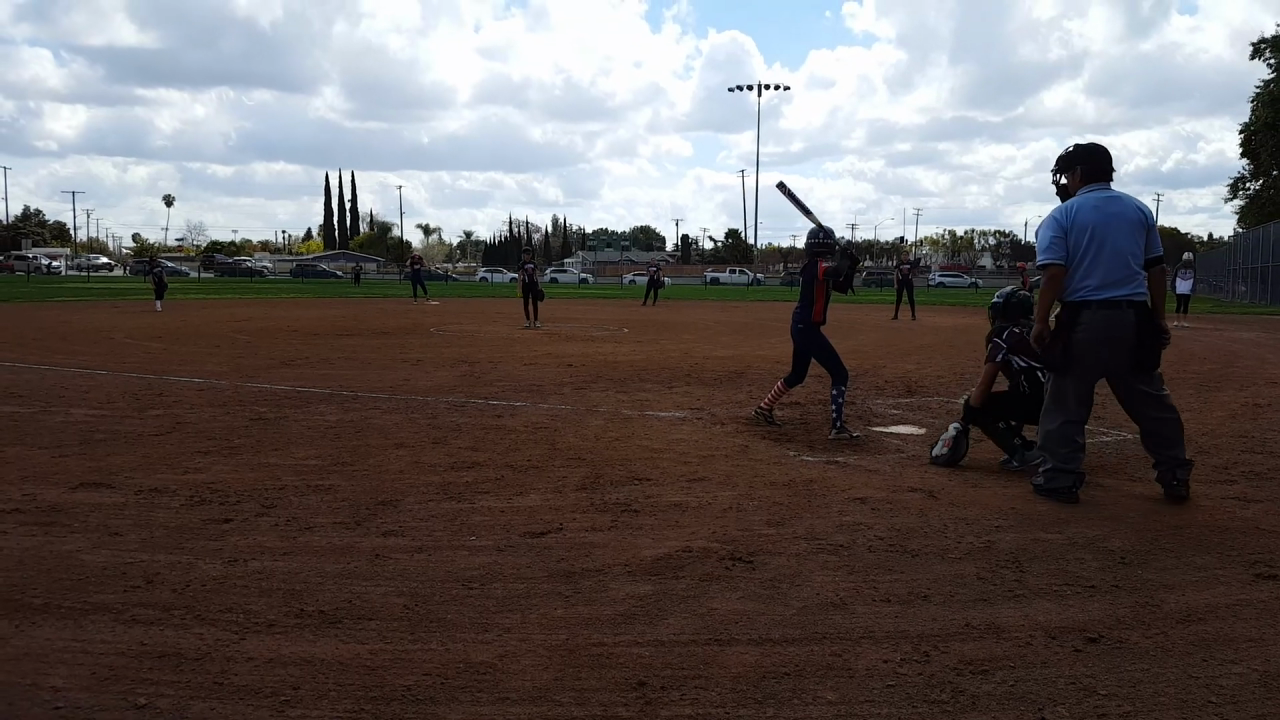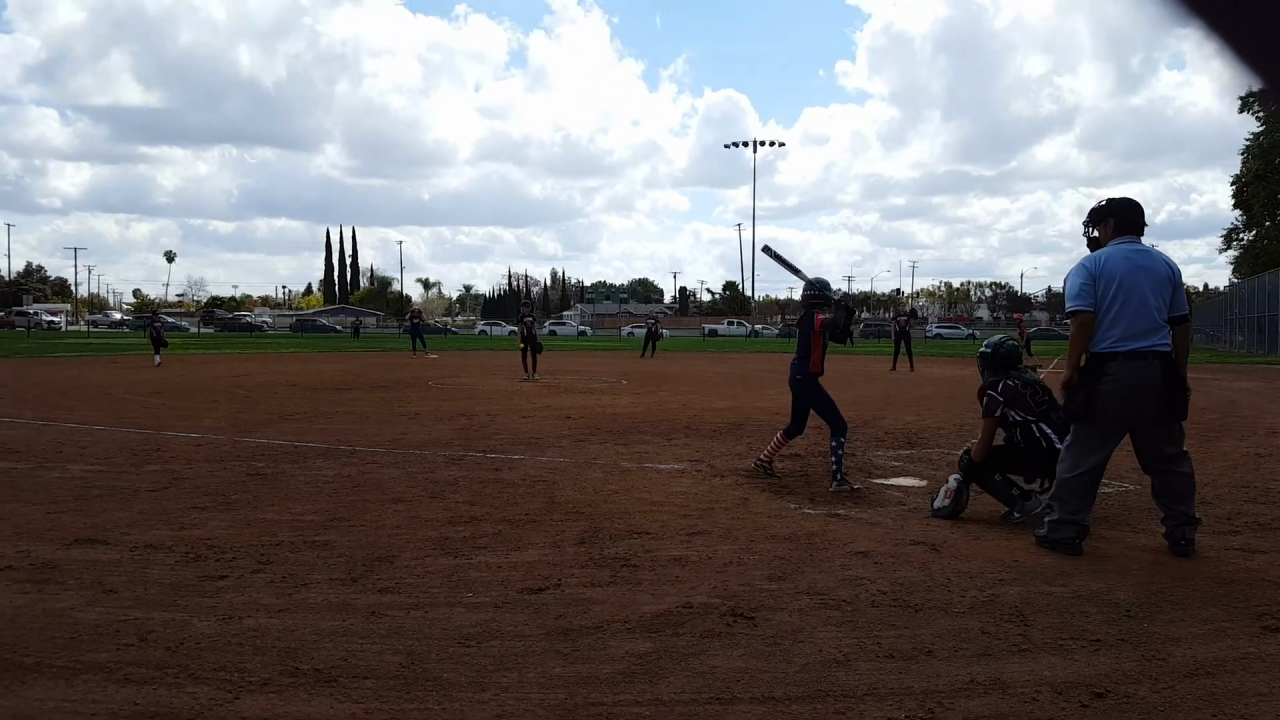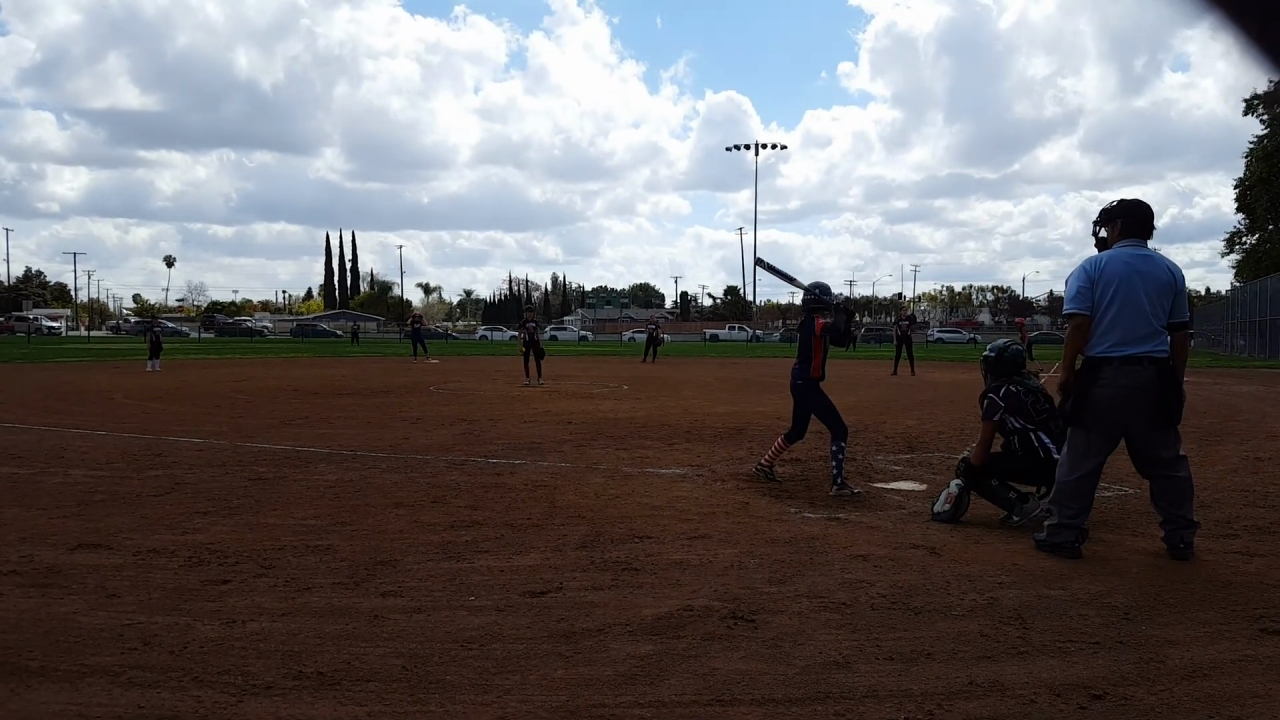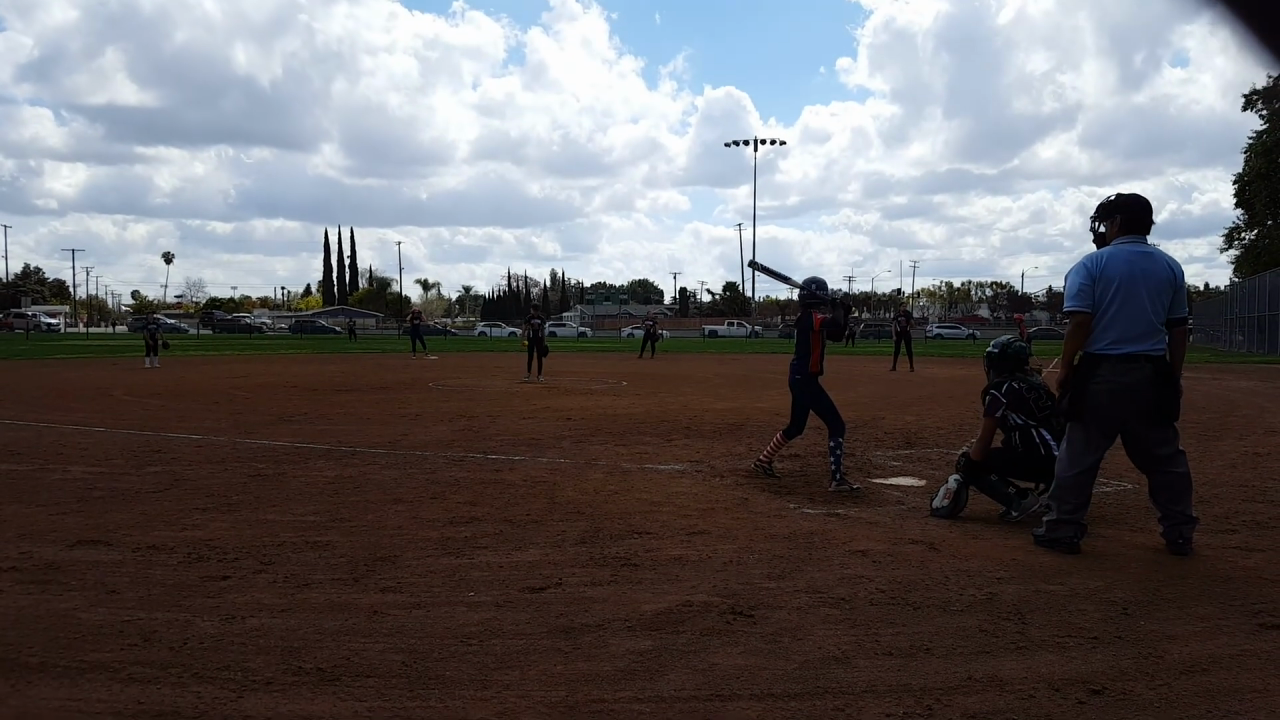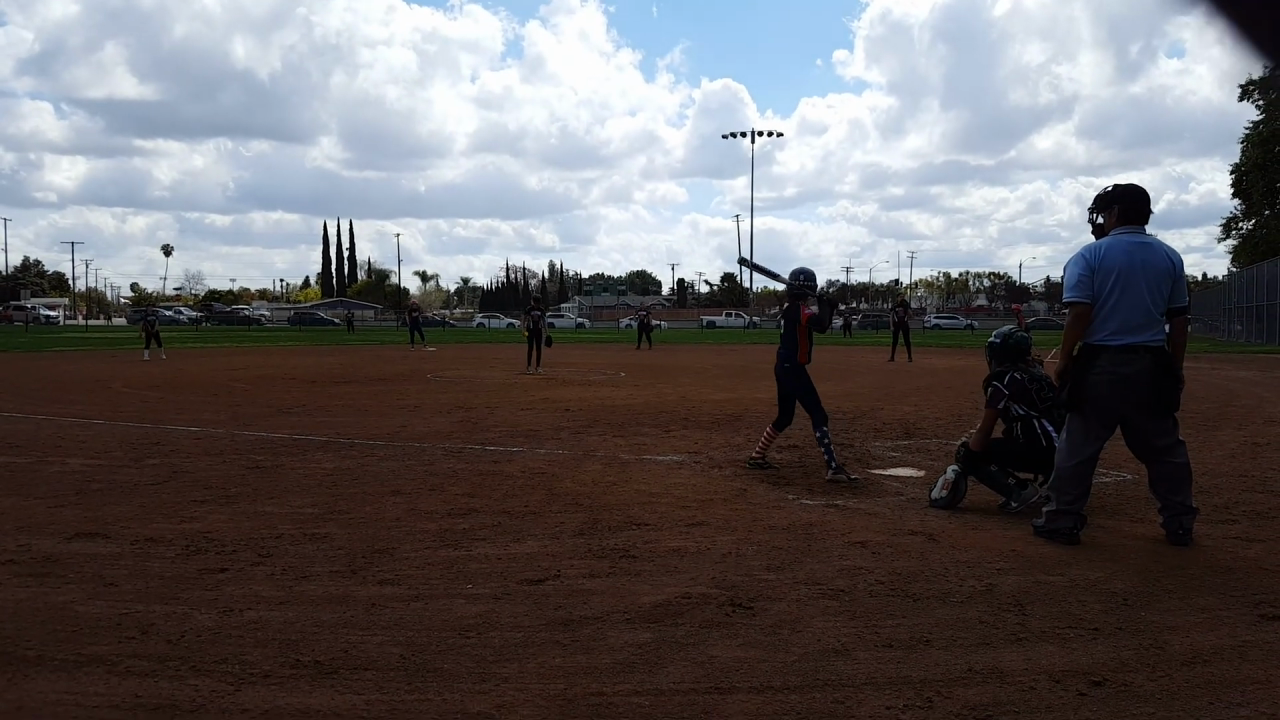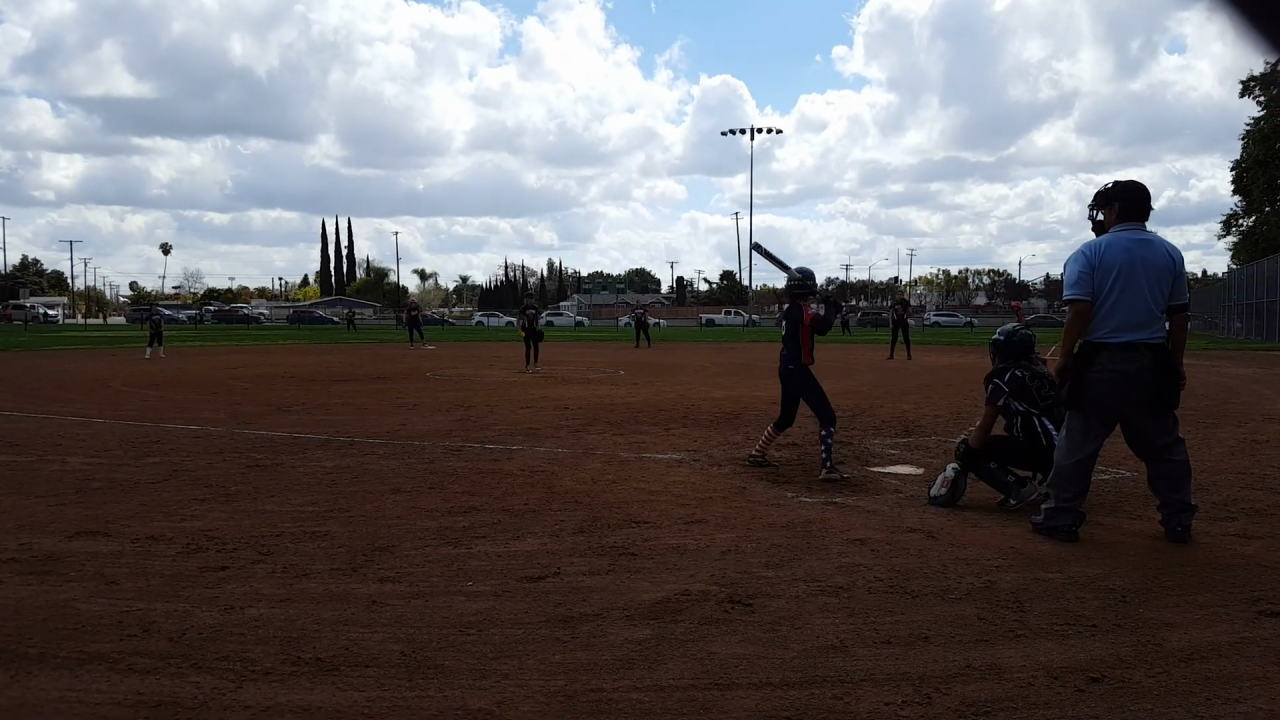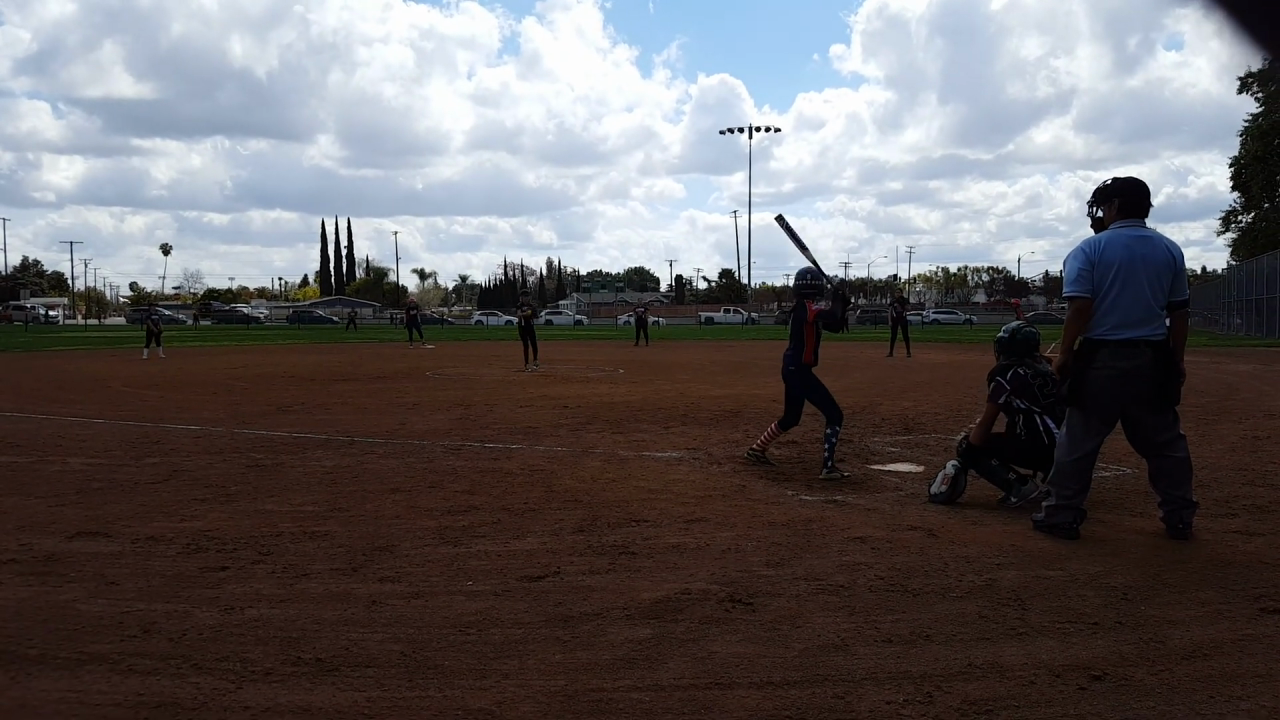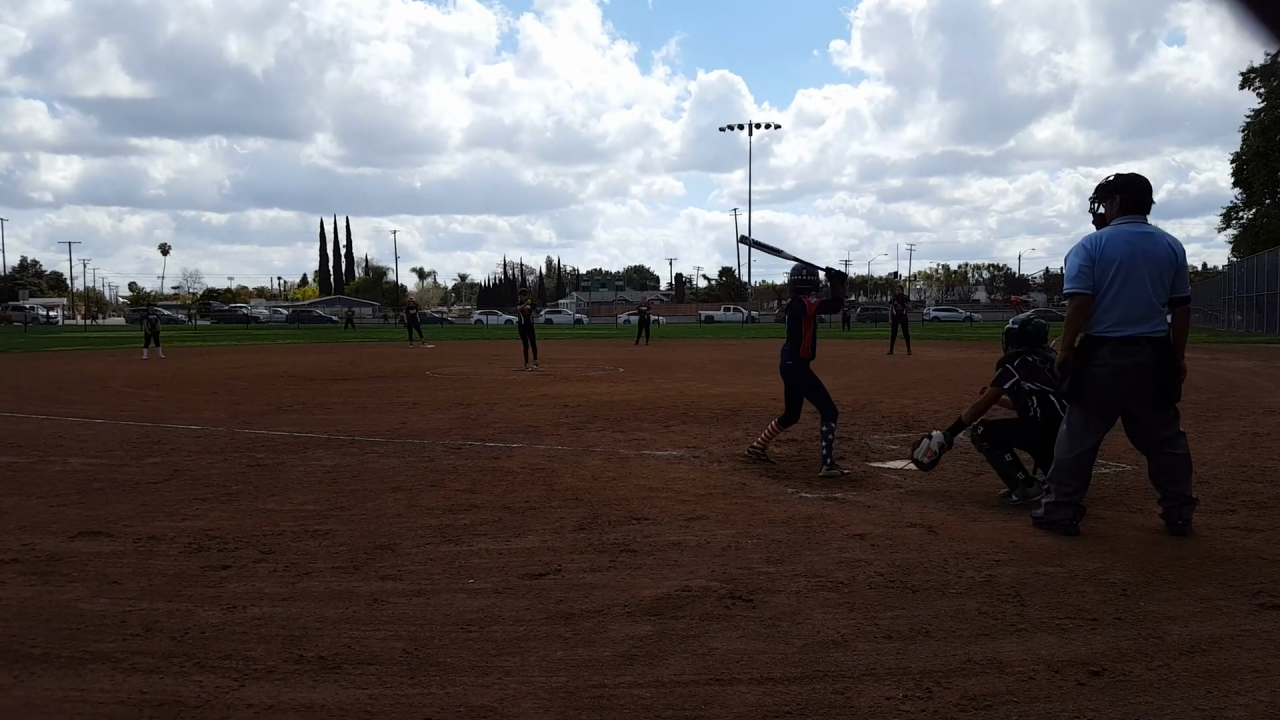
dt=0.4s
person 1, frame 1
left shoulder: (1062, 215)
right shoulder: (1140, 210)
left elbow: (1053, 274)
right elbow: (1156, 270)
left wrist: (1041, 321)
right wrist: (1159, 319)
left hip: (1083, 320)
right hip: (1133, 319)
left knee: (1065, 404)
right knee: (1150, 401)
left ankle: (1060, 478)
right ankle: (1176, 475)
person 1, frame 2
left shoulder: (1091, 264)
right shoulder: (1167, 265)
left elbow: (1083, 321)
right elbow: (1180, 326)
left wrist: (1072, 369)
right wrist: (1181, 375)
left hip: (1108, 372)
right hip: (1158, 372)
left knee: (1084, 455)
right knee: (1169, 456)
left ankle: (1064, 530)
right ankle: (1183, 533)
person 1, frame 3
left shoulder: (1092, 267)
right shoulder: (1171, 271)
left elbow: (1080, 324)
right elbow: (1180, 333)
left wrist: (1067, 370)
right wrist: (1176, 381)
left hip: (1103, 376)
right hip: (1154, 377)
left knee: (1081, 459)
right knee: (1166, 460)
left ankle: (1064, 534)
right ankle: (1181, 537)
person 1, frame 4
left shoulder: (1093, 263)
right shoulder: (1171, 267)
left elbow: (1080, 322)
right elbow: (1178, 329)
left wrist: (1065, 368)
right wrist: (1173, 376)
left hip: (1101, 374)
right hip: (1151, 375)
left knee: (1079, 454)
right knee: (1164, 456)
left ankle: (1063, 529)
right ankle: (1180, 533)
person 1, frame 5
left shoulder: (1091, 254)
right shoulder: (1170, 257)
left elbow: (1079, 313)
right elbow: (1179, 319)
left wrist: (1064, 359)
right wrist: (1176, 366)
left hip: (1100, 365)
right hip: (1151, 366)
left knee: (1078, 444)
right knee: (1164, 447)
left ankle: (1063, 520)
right ankle: (1180, 524)
person 1, frame 6
left shoulder: (1091, 251)
right shoulder: (1171, 254)
left elbow: (1079, 311)
right elbow: (1178, 315)
left wrist: (1065, 357)
right wrist: (1176, 364)
left hip: (1100, 362)
right hip: (1152, 363)
left knee: (1078, 442)
right knee: (1164, 444)
left ankle: (1062, 518)
right ankle: (1178, 521)
person 1, frame 7
left shoulder: (1090, 248)
right shoulder: (1170, 250)
left elbow: (1079, 308)
right elbow: (1179, 312)
left wrist: (1065, 354)
right wrist: (1177, 359)
left hip: (1101, 359)
right hip: (1153, 360)
left knee: (1079, 439)
right knee: (1165, 441)
left ankle: (1063, 514)
right ankle: (1180, 517)
person 1, frame 8
left shoulder: (1092, 244)
right shoulder: (1172, 246)
left elbow: (1080, 304)
right elbow: (1181, 309)
left wrist: (1066, 350)
right wrist: (1178, 356)
left hip: (1102, 356)
right hip: (1154, 356)
left knee: (1079, 435)
right knee: (1165, 437)
left ankle: (1062, 511)
right ankle: (1180, 514)
person 2, frame 1
left shoulder: (817, 267)
right shoulder: (817, 265)
left elbow: (843, 287)
right elbow: (837, 273)
left wrist: (851, 267)
right wrist: (844, 259)
left hip: (802, 327)
right hip: (808, 328)
left knee: (797, 375)
right knee: (839, 374)
left ankle: (764, 409)
right ankle: (837, 427)
person 2, frame 2
left shoulder: (814, 318)
right shoulder: (814, 317)
left elbow: (841, 338)
right elbow: (834, 325)
left wrist: (846, 318)
right wrist: (839, 311)
left hip: (800, 378)
right hip: (806, 379)
left knee: (796, 427)
right knee: (838, 425)
left ankle: (763, 461)
right ankle: (838, 480)
person 2, frame 3
left shoulder: (815, 322)
right shoulder: (813, 322)
left elbow: (842, 341)
right elbow: (836, 329)
left wrist: (847, 321)
right wrist: (840, 315)
left hip: (802, 382)
right hip: (807, 384)
left knee: (797, 431)
right knee: (839, 430)
left ankle: (764, 465)
right ankle: (838, 483)
person 2, frame 4
left shoulder: (810, 318)
right shoulder: (811, 317)
left elbow: (837, 335)
right elbow: (835, 323)
left wrist: (844, 314)
right wrist: (837, 309)
left hip: (800, 378)
right hip: (805, 379)
left knee: (795, 427)
right knee: (836, 425)
left ankle: (763, 461)
right ankle: (837, 479)
person 2, frame 5
left shoulder: (791, 308)
right shoulder: (797, 309)
left elbow: (820, 327)
right elbow: (821, 323)
left wrist: (827, 308)
right wrist: (824, 305)
left hip: (784, 367)
right hip: (792, 368)
left knee: (784, 417)
right knee: (818, 416)
left ankle: (757, 457)
right ankle: (833, 468)
person 2, frame 6
left shoulder: (791, 309)
right shoulder: (800, 309)
left elbow: (821, 330)
right elbow: (824, 325)
left wrist: (832, 310)
right wrist: (829, 306)
left hip: (788, 369)
right hip: (797, 370)
left knee: (785, 418)
right knee: (827, 416)
left ankle: (757, 455)
right ankle: (828, 467)
person 2, frame 7
left shoulder: (807, 309)
right shoulder: (805, 307)
left elbow: (835, 326)
right elbow: (833, 318)
left wrist: (842, 306)
right wrist: (837, 301)
left hip: (793, 369)
right hip: (800, 370)
left knee: (790, 419)
right knee: (834, 415)
left ankle: (757, 450)
right ankle: (828, 467)
person 2, frame 8
left shoulder: (798, 303)
right shoulder: (803, 303)
left elbow: (832, 304)
right elbow: (835, 304)
left wrist: (839, 284)
right wrist: (834, 281)
left hip: (791, 365)
right hip: (797, 366)
left knee: (791, 415)
right knee: (829, 411)
left ankle: (757, 447)
right ankle: (828, 464)
person 3, frame 1
left shoulder: (1003, 335)
left elbow: (984, 387)
left wrist: (962, 425)
right wrist: (1018, 424)
left hip: (1043, 401)
left knee: (976, 406)
left ankle: (1023, 452)
person 3, frame 2
left shoulder: (996, 388)
right shoulder: (1030, 379)
left elbow: (984, 442)
left wrist: (962, 478)
left hip: (1044, 457)
left knee: (971, 460)
left ankle: (1023, 501)
person 3, frame 3
left shoulder: (998, 393)
right shoulder: (1031, 384)
left elbow: (983, 446)
left wrist: (963, 482)
left hip: (1040, 465)
left knee: (968, 467)
left ankle: (1021, 505)
person 3, frame 4
left shoulder: (1000, 389)
right shoulder: (1034, 381)
left elbow: (984, 442)
left wrist: (962, 477)
left hip: (1041, 461)
left knee: (968, 462)
left ankle: (1020, 500)
right ankle: (1051, 487)
person 3, frame 5
left shoulder: (1001, 379)
right shoulder: (1035, 372)
left elbow: (984, 432)
left wrist: (962, 466)
left hip: (1041, 452)
left knee: (968, 452)
left ankle: (1020, 491)
person 3, frame 6
left shoulder: (1003, 376)
right shoulder: (1038, 370)
left elbow: (984, 428)
left wrist: (961, 464)
left hip: (1039, 450)
left knee: (967, 449)
left ankle: (1019, 489)
person 3, frame 7
left shoulder: (1005, 374)
right shoulder: (1044, 369)
left elbow: (985, 424)
left wrist: (962, 462)
left hip: (1039, 449)
left knee: (969, 445)
left ankle: (1020, 486)
person 3, frame 8
left shoulder: (1015, 363)
right shoulder: (1050, 359)
left elbow: (981, 405)
left wrist: (948, 434)
right wrist: (997, 398)
left hip: (1049, 429)
left knee: (983, 432)
left ankle: (1025, 486)
